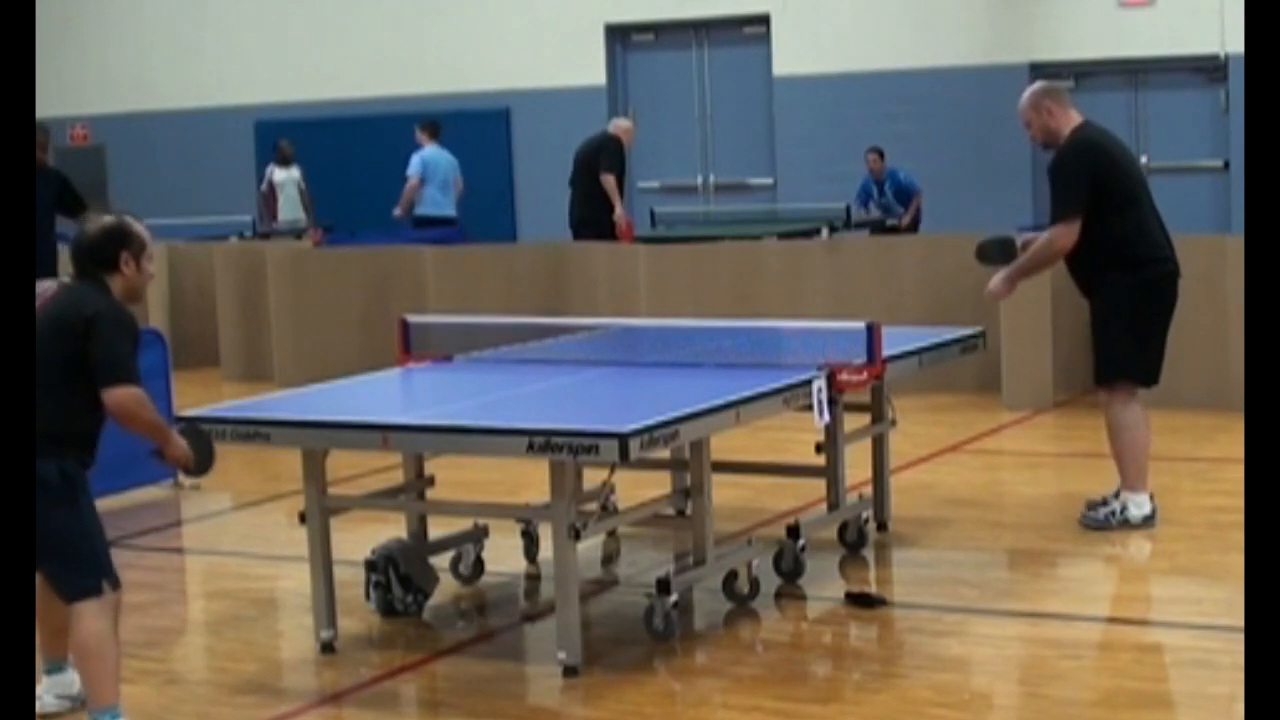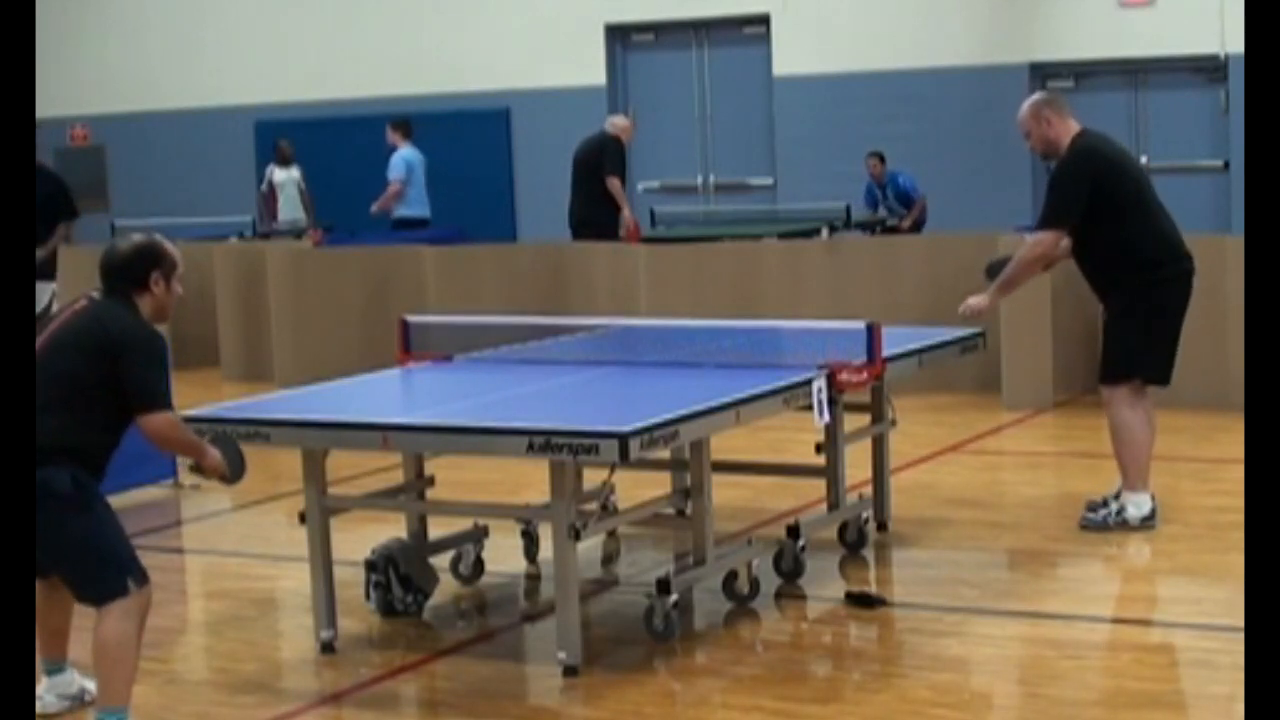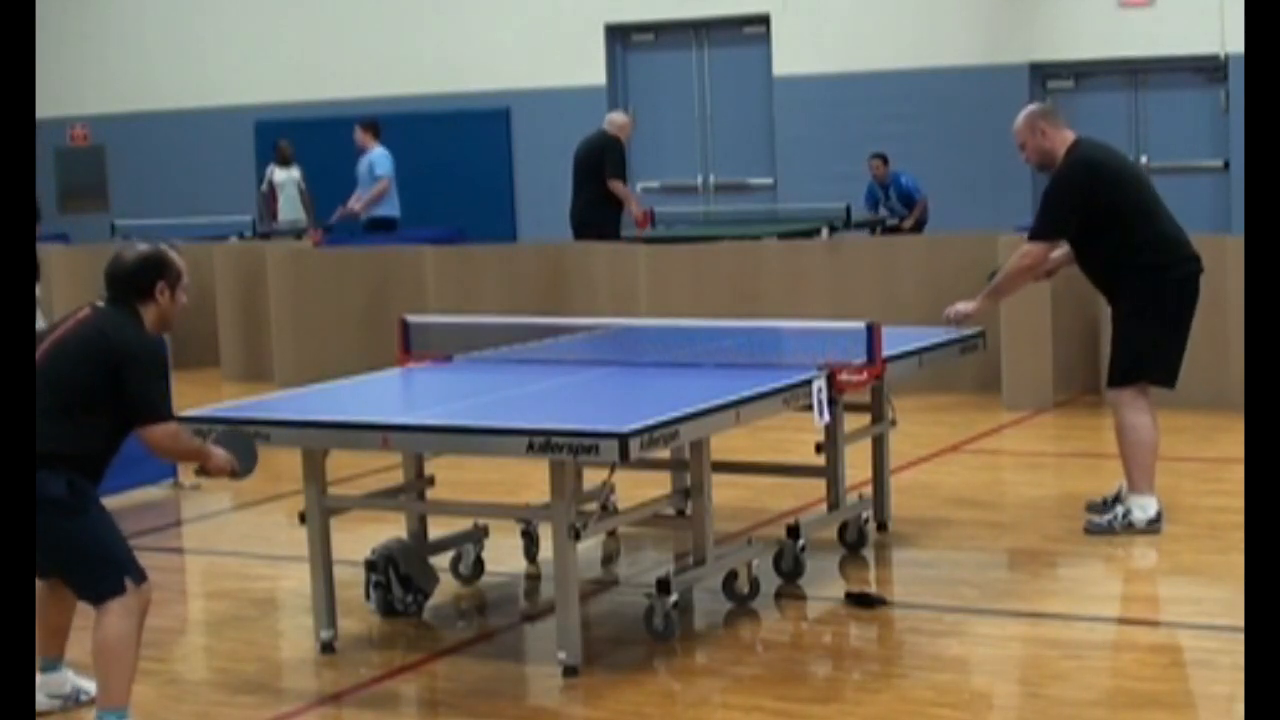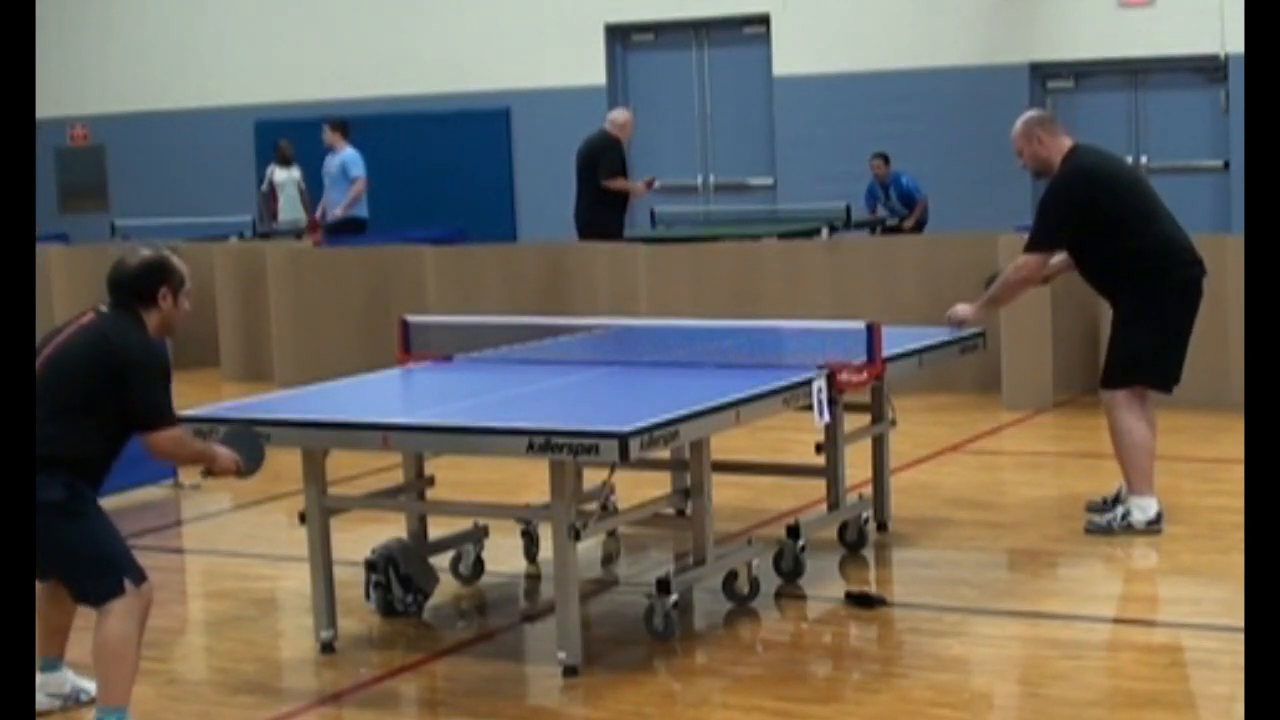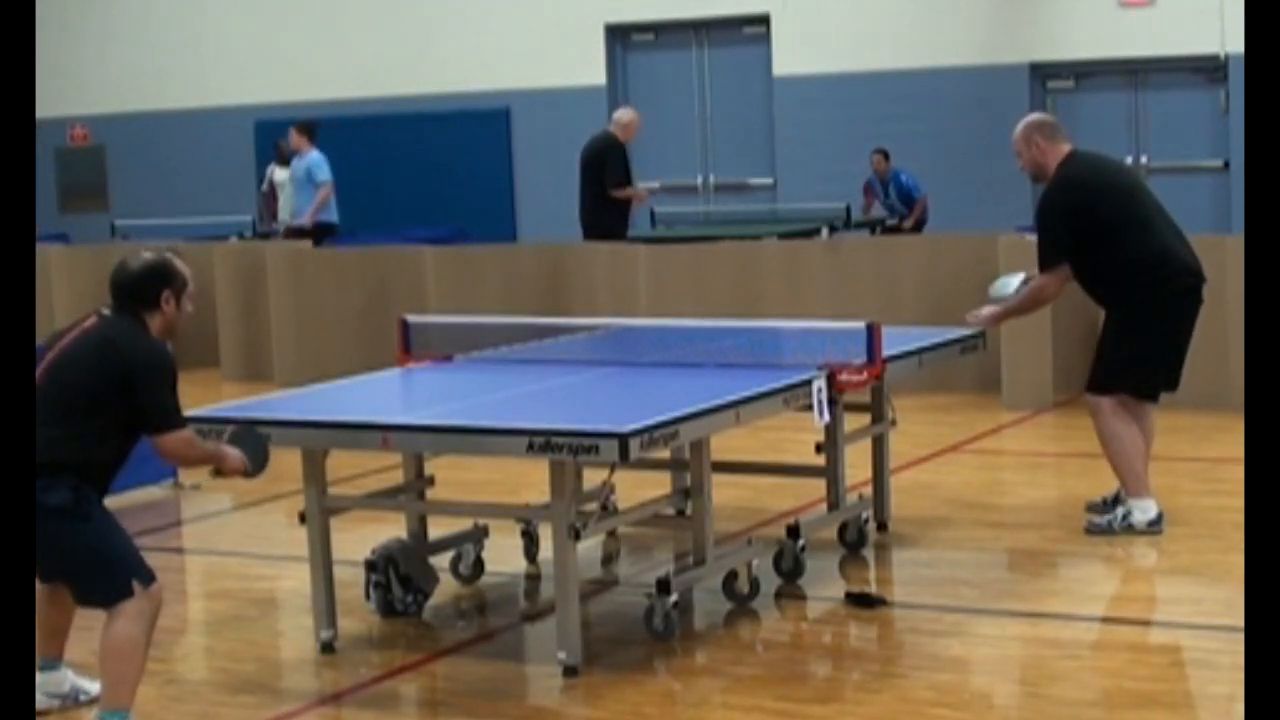
dt=1s
person 1, frame 1
left shoulder: (62, 303)
right shoulder: (108, 315)
right elbow: (121, 399)
right wrist: (168, 439)
left hip: (43, 460)
right hip: (46, 466)
left knee: (60, 570)
right knee: (95, 592)
person 1, frame 2
left shoulder: (82, 315)
right shoulder: (136, 335)
right elbow: (156, 423)
right wrist: (202, 452)
left hip: (45, 470)
right hip: (50, 477)
left knee: (60, 570)
right knee: (125, 594)
person 1, frame 3
left shoulder: (87, 323)
right shoulder: (138, 344)
right elbow: (159, 435)
right wrist: (207, 455)
left hip: (46, 475)
right hip: (47, 482)
left knee: (63, 570)
right knee: (124, 593)
person 1, frame 4
left shoulder: (90, 328)
right shoulder: (139, 349)
right elbow: (164, 441)
right wrist: (212, 456)
left hip: (45, 478)
right hip: (47, 486)
left knee: (63, 569)
right knee: (125, 594)
left ankle: (52, 682)
person 1, frame 5
left shoulder: (93, 331)
right shoulder: (145, 353)
right elbow: (175, 445)
right wrist: (220, 456)
left hip: (45, 482)
right hip: (50, 491)
left knee: (64, 569)
right knee: (136, 596)
left ankle: (52, 682)
person 2, frame 1
left shoulder: (1073, 155)
right shoulder: (1097, 142)
left elbow: (1064, 238)
left wrist: (1011, 276)
right wrist: (1037, 244)
left hip: (1130, 284)
right hip: (1145, 277)
left knee: (1117, 389)
right knee: (1121, 388)
left ankle: (1136, 504)
right ankle: (1132, 490)
person 2, frame 2
left shoulder: (1077, 164)
right shoulder: (1093, 153)
left elbow: (1042, 245)
left wrist: (991, 295)
right wrist: (1054, 257)
left hip: (1147, 285)
right hip: (1155, 279)
left knee: (1119, 390)
right knee: (1132, 388)
left ankle: (1137, 505)
right ankle: (1134, 492)
person 2, frame 3
left shoulder: (1074, 174)
right shoulder: (1090, 161)
left elbow: (1031, 256)
left wrist: (979, 303)
right wrist: (1056, 262)
left hip: (1156, 285)
right hip: (1161, 280)
left knee: (1126, 392)
right knee: (1132, 390)
left ankle: (1143, 507)
right ankle: (1136, 492)
person 2, frame 4
left shoulder: (1069, 183)
right shoulder: (1090, 167)
left elbow: (1028, 268)
left wrist: (977, 309)
right wrist: (1054, 267)
left hip: (1158, 288)
right hip: (1168, 281)
left knee: (1120, 393)
right knee: (1134, 390)
left ankle: (1143, 508)
right ankle: (1136, 492)
person 2, frame 5
left shoulder: (1060, 194)
right shoulder: (1095, 170)
left elbow: (1050, 286)
left wrist: (998, 314)
right wrist: (1044, 279)
left hip: (1153, 294)
right hip: (1176, 284)
left knee: (1106, 400)
right knee: (1133, 393)
left ankle: (1143, 509)
right ankle: (1133, 492)
